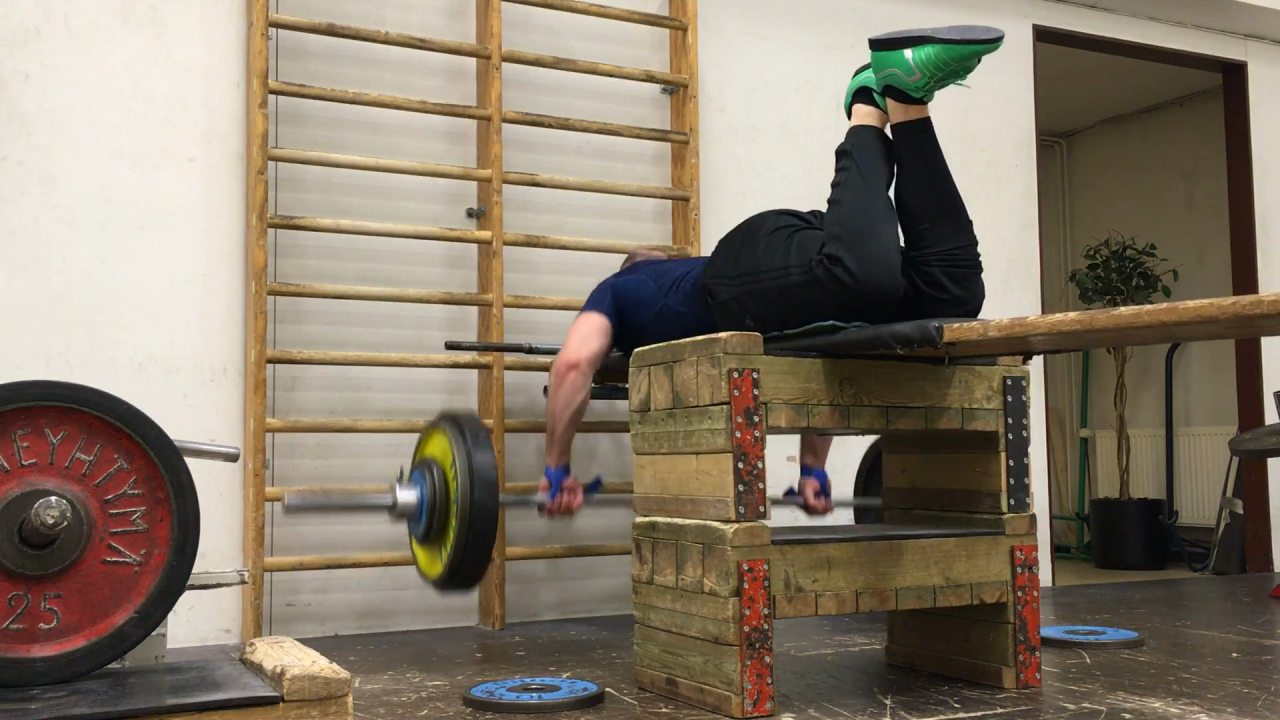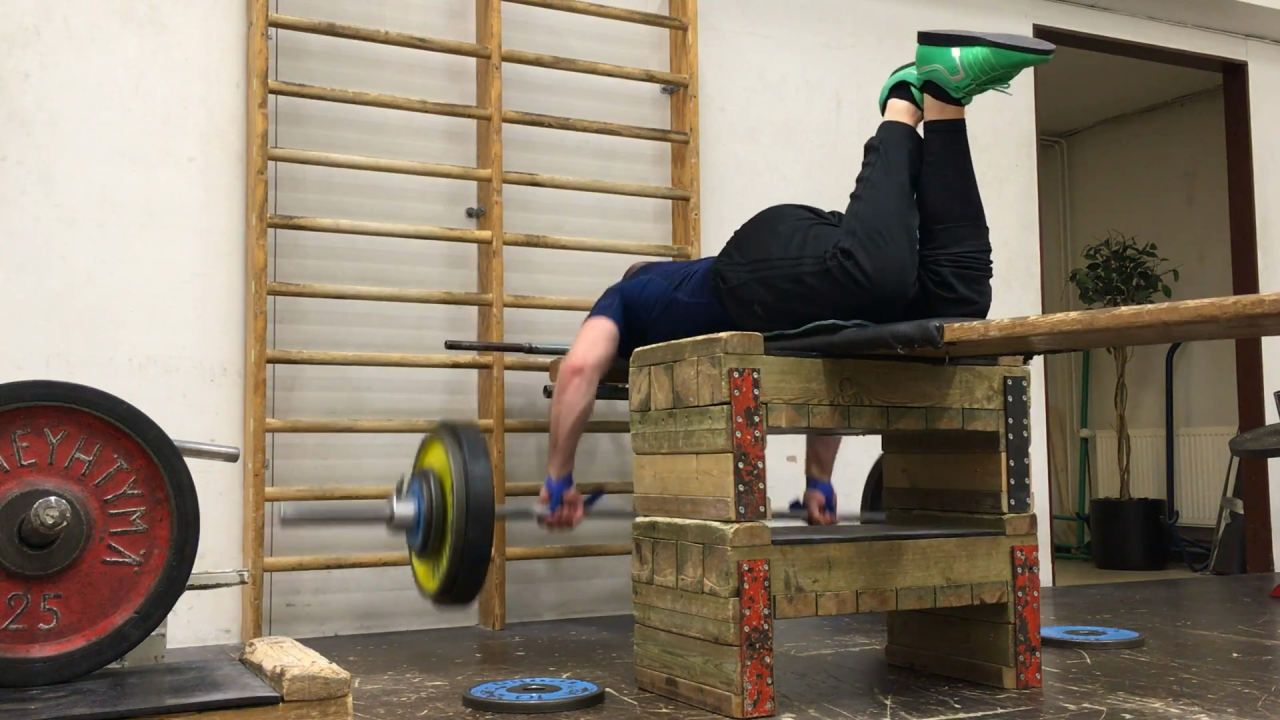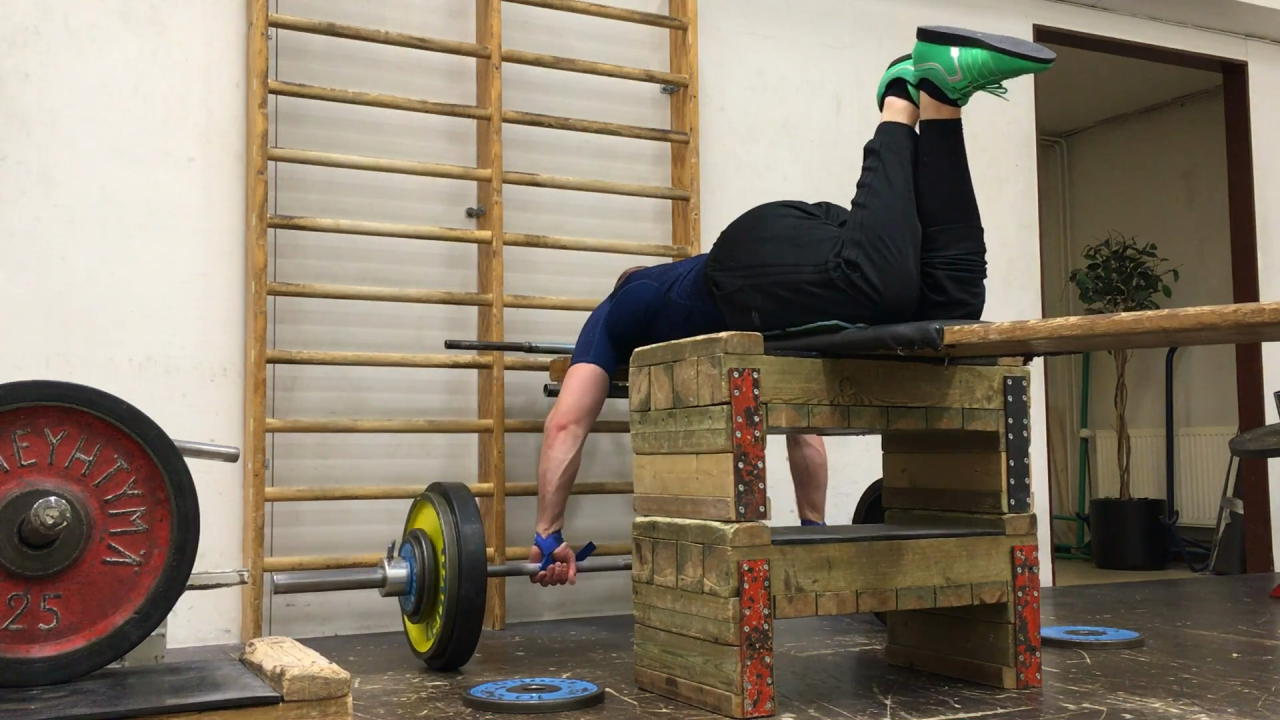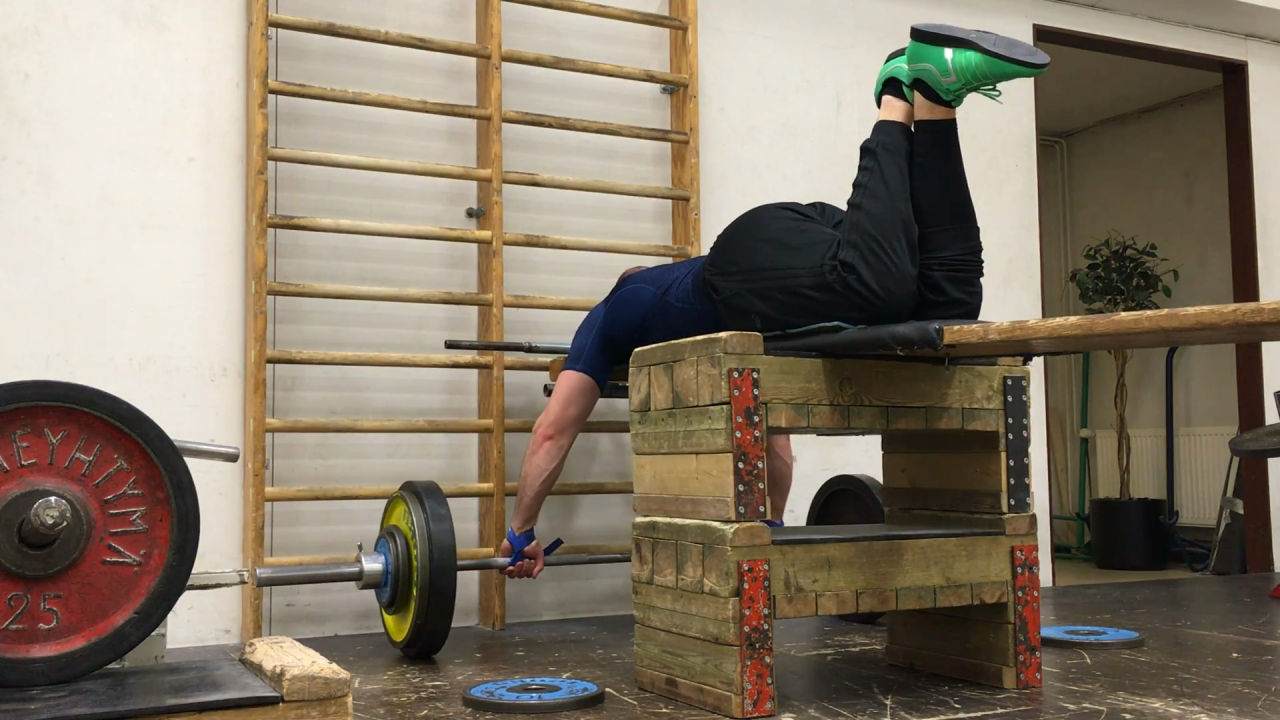
dt=0.7s
person 1, frame 1
left shoulder: (619, 292)
left elbow: (574, 365)
left wrist: (557, 471)
right wrist: (812, 469)
left hip: (753, 273)
right knee: (952, 290)
left ankle: (869, 109)
person 1, frame 2
left shoulder: (624, 301)
left elbow: (580, 368)
left wrist: (559, 480)
right wrist: (819, 481)
left hip: (771, 262)
left knee: (916, 287)
right knee: (959, 298)
left ankle: (902, 106)
person 1, frame 3
left shoulder: (616, 315)
left elbow: (566, 424)
right elbow: (802, 427)
left wrist: (549, 536)
right wrist: (814, 526)
left hip: (759, 260)
left knee: (881, 285)
right knee: (951, 303)
left ankle: (901, 104)
right ankle: (934, 95)
person 1, frame 4
left shoulder: (611, 318)
left elbow: (554, 431)
right elbow: (772, 432)
left wrist: (521, 534)
right wrist: (773, 526)
left hip: (755, 262)
left knee: (878, 287)
right knee: (950, 302)
left ankle: (898, 104)
right ankle: (929, 94)
